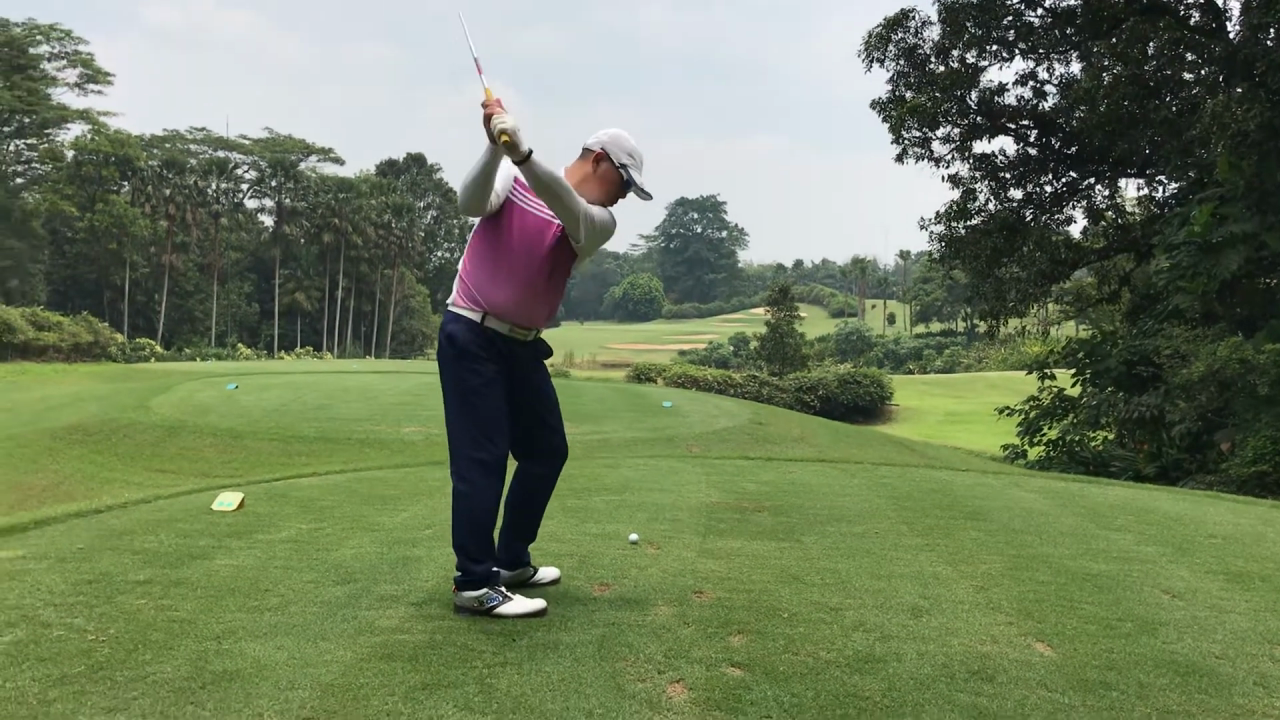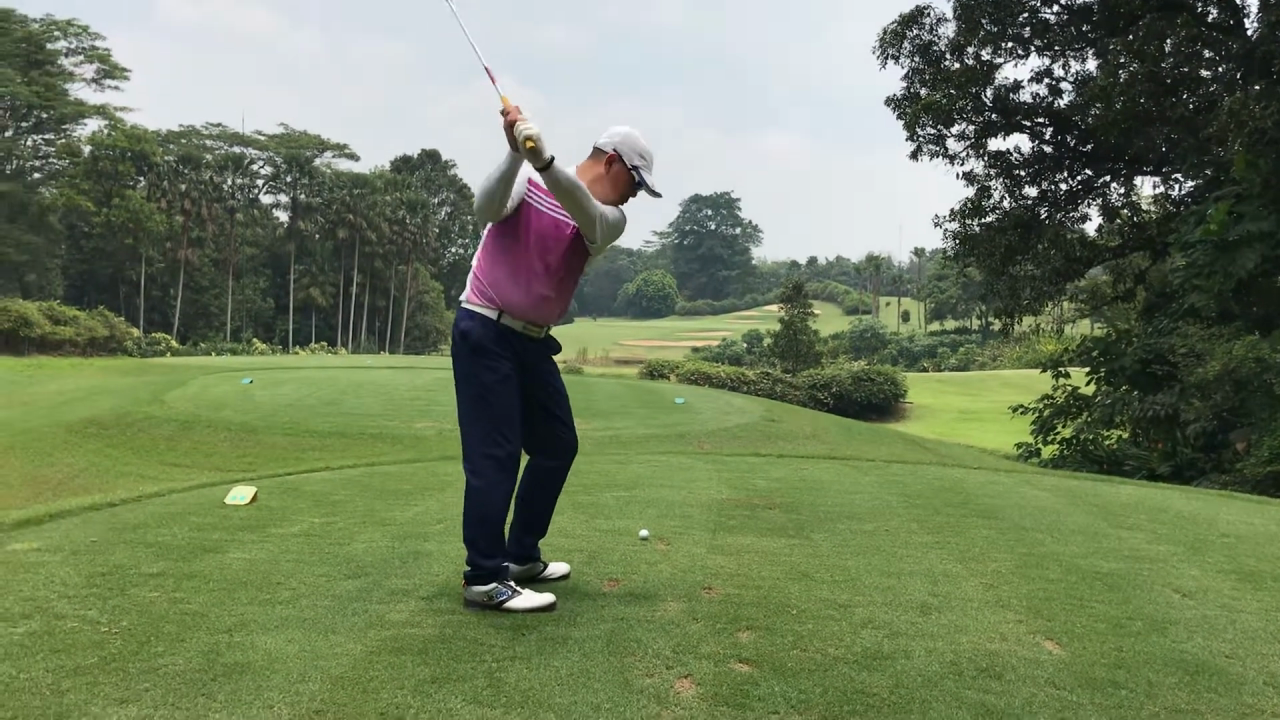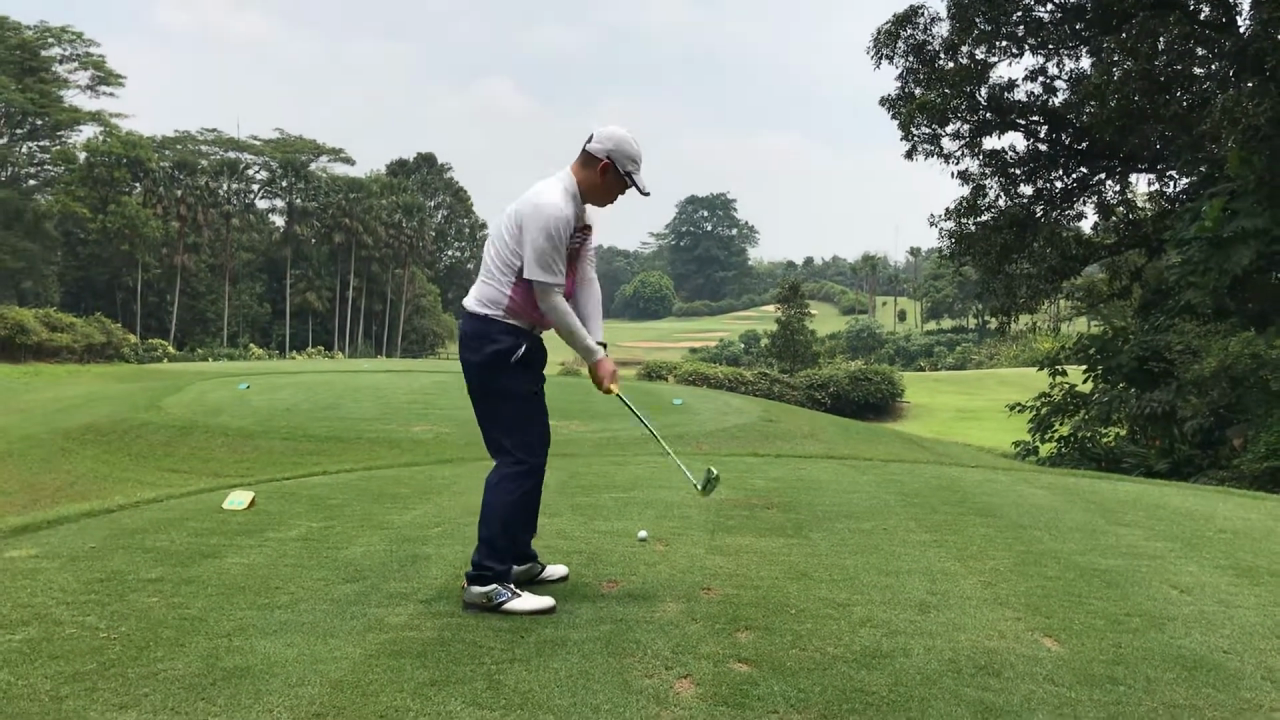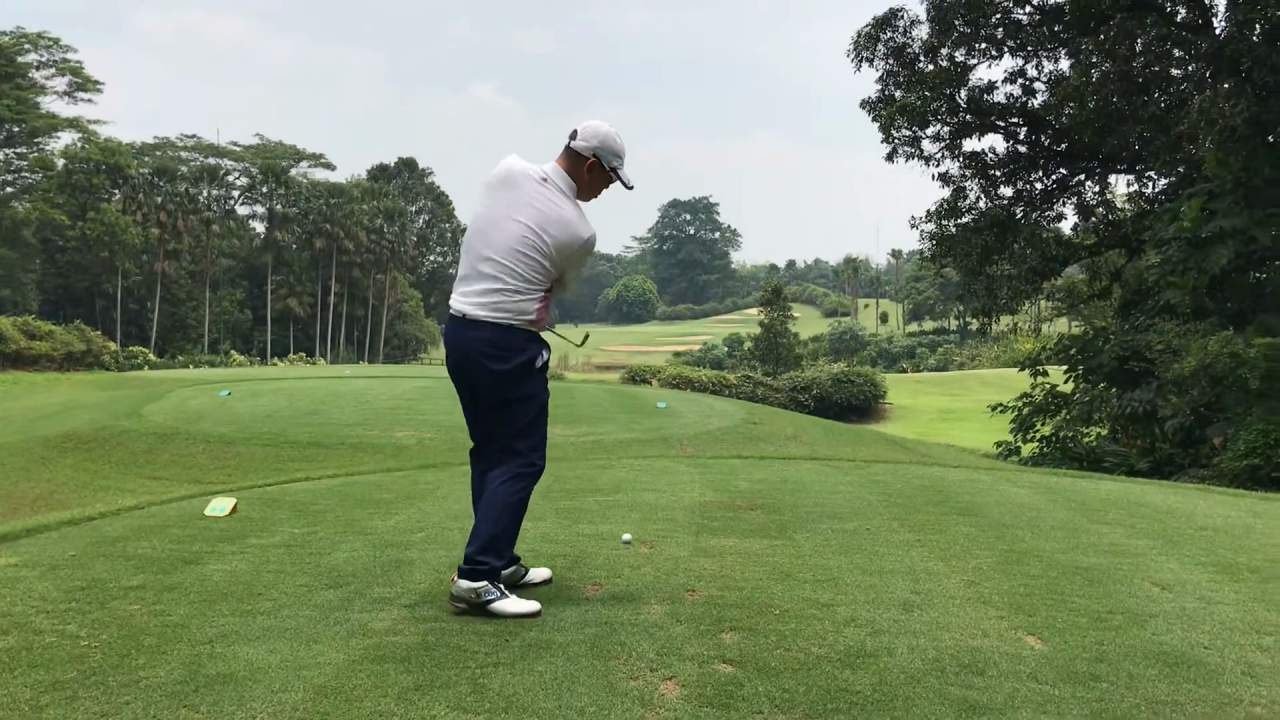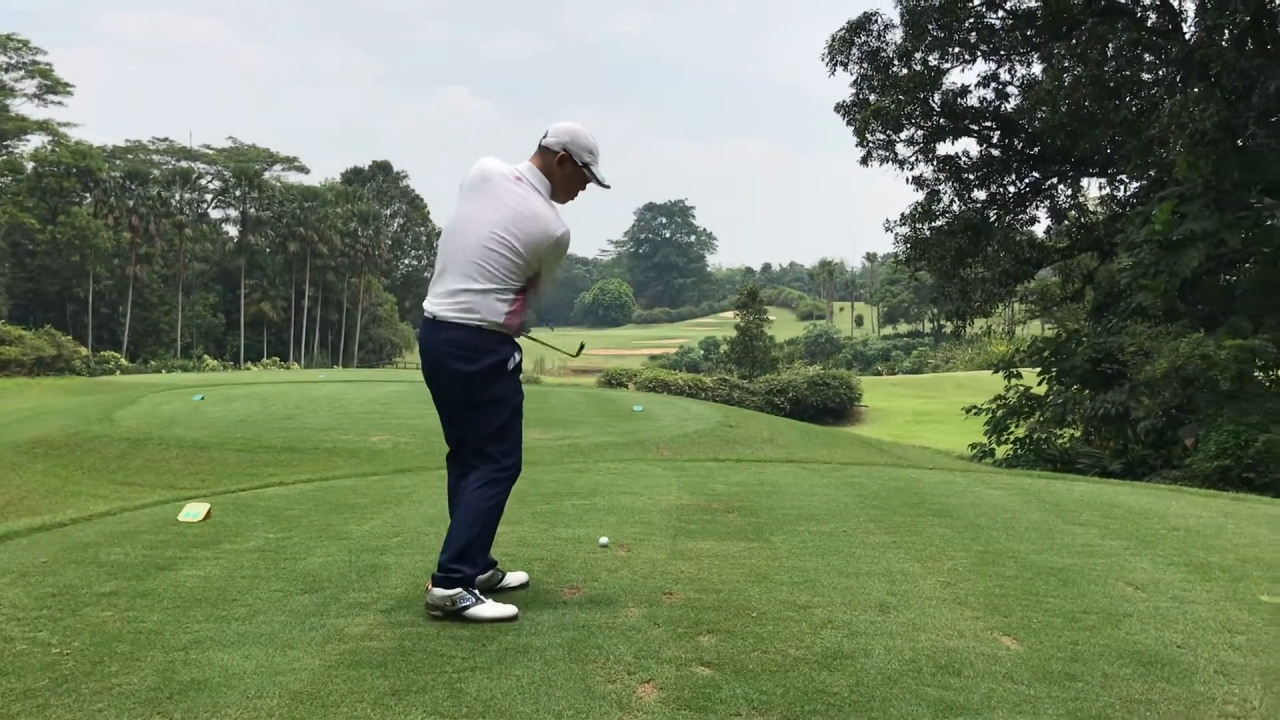
dt=0.3s
person 1, frame 1
left shoulder: (598, 221)
right shoulder: (508, 176)
left elbow: (566, 208)
right elbow: (469, 202)
left wrist: (521, 152)
right wrist: (495, 148)
left hip: (522, 346)
right hip: (471, 336)
left knee: (546, 452)
right knee: (481, 459)
left ankle: (510, 560)
right ankle: (475, 583)
person 1, frame 2
left shoulder: (609, 219)
right shoulder: (526, 177)
left elbow: (577, 210)
right elbow: (485, 210)
left wrist: (544, 158)
right wrist: (516, 154)
left hip: (532, 341)
right hip: (484, 333)
left knee: (557, 445)
right knee: (495, 453)
left ankle: (520, 556)
right ankle: (484, 578)
person 1, frame 3
left shoulder: (581, 217)
right shoulder: (546, 208)
left elbow: (585, 280)
right elbow: (549, 298)
left wrist: (600, 347)
right wrist: (592, 356)
left hip: (512, 340)
right hip: (497, 338)
left knee: (530, 447)
right knee: (519, 455)
left ankle: (515, 557)
right ankle: (486, 580)
person 1, frame 4
left shoulder: (508, 170)
right shoulder: (579, 233)
left hip: (460, 329)
right hip: (509, 344)
left knee: (490, 451)
right knee: (521, 460)
left ankle: (498, 561)
right ankle: (476, 576)
person 1, frame 5
left shoulder: (485, 172)
right shoulder: (553, 231)
left hip: (435, 333)
right hip: (481, 346)
left knee: (467, 456)
right knee: (497, 464)
left ankle: (474, 566)
right ankle: (450, 583)
